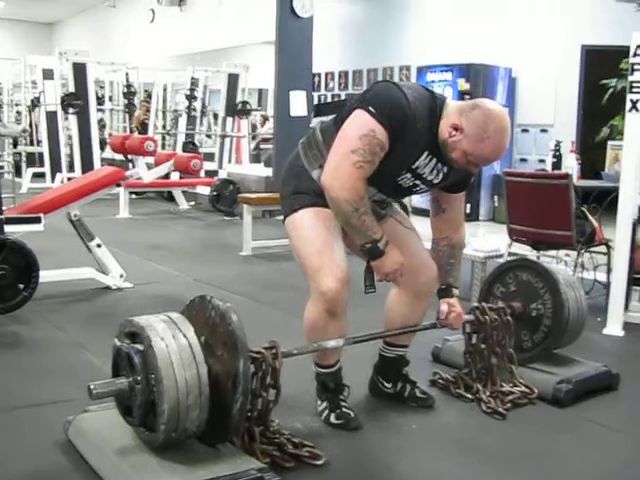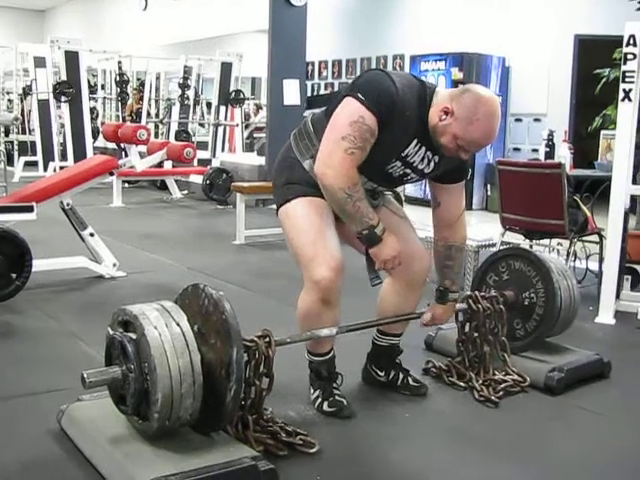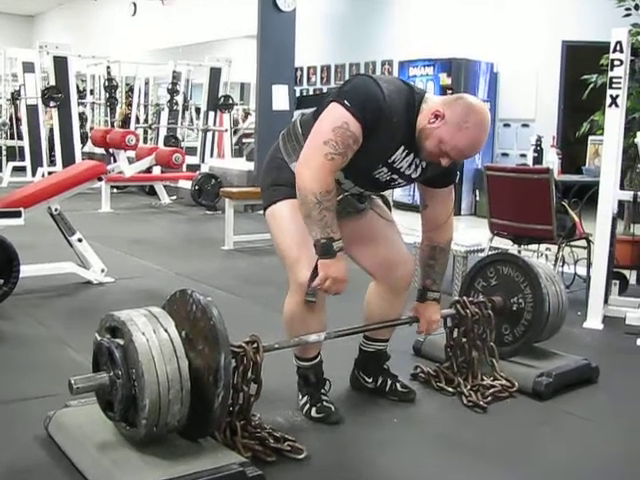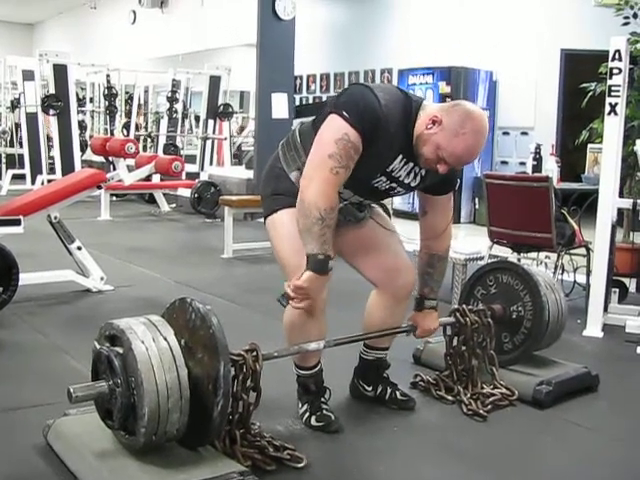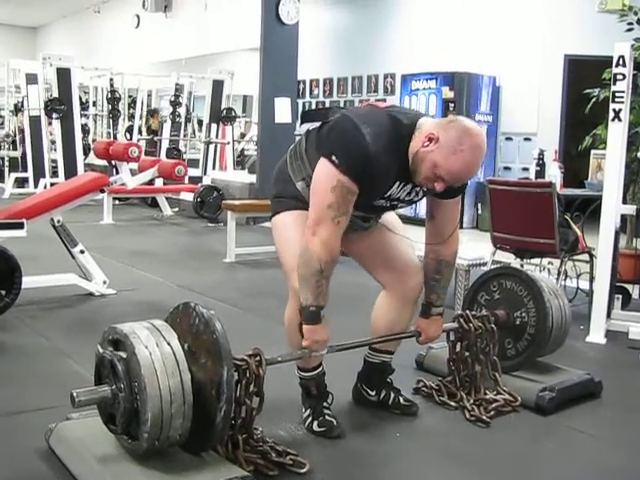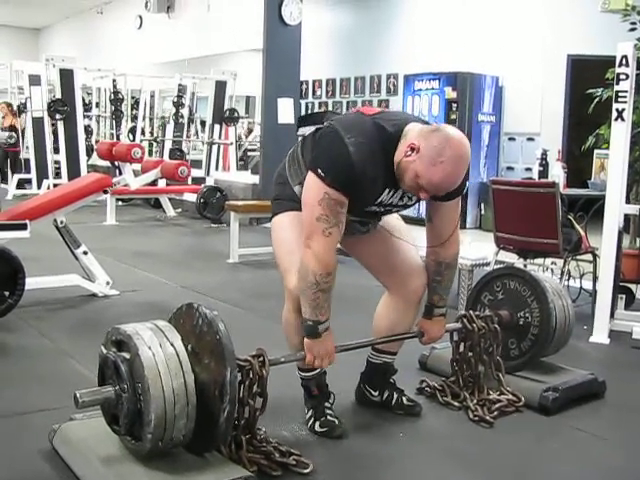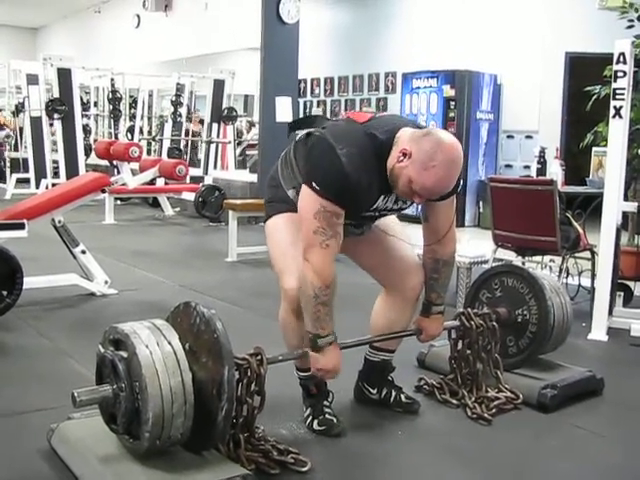
dt=0.5s
person 1, frame 1
left shoulder: (458, 163)
right shoulder: (396, 105)
left elbow: (449, 229)
right elbow: (338, 181)
left wrist: (448, 291)
right wrist: (378, 248)
left hip: (369, 196)
right hip: (314, 185)
left knee: (422, 275)
right knee: (331, 285)
left ankle: (388, 375)
right ankle: (329, 389)
person 1, frame 2
left shoulder: (453, 157)
right shoulder: (384, 93)
left elbow: (450, 225)
right elbow: (332, 170)
left wrist: (447, 297)
right wrist: (375, 235)
left hip: (363, 189)
right hip: (307, 175)
left knee: (416, 265)
right knee: (325, 275)
left ankle: (381, 364)
right ankle: (322, 378)
person 1, frame 3
left shoulder: (441, 161)
right shoulder: (373, 99)
left elbow: (437, 227)
right elbow: (312, 172)
left wrist: (430, 297)
right wrist: (330, 252)
left hip: (349, 192)
right hip: (294, 178)
left knee: (400, 270)
right knee: (310, 278)
left ankle: (369, 369)
right ankle: (310, 383)
person 1, frame 4
left shoulder: (443, 164)
right shoulder: (370, 108)
left elbow: (436, 235)
right elbow: (317, 187)
left wrist: (427, 305)
right wrist: (319, 268)
left hip: (351, 202)
right hip: (294, 187)
left knee: (401, 279)
right knee: (309, 292)
left ankle: (369, 377)
right ankle: (310, 391)
person 1, frame 5
left shoulder: (450, 163)
right shoulder: (362, 140)
left elbow: (443, 240)
right elbow: (322, 235)
left wrist: (433, 310)
right wrist: (314, 317)
left hip: (365, 204)
right hip: (301, 190)
left knee: (409, 280)
right knee: (305, 289)
left ankle: (372, 382)
right ankle: (313, 395)
person 1, frame 6
left shoulder: (443, 166)
right shoulder: (348, 150)
left elbow: (444, 242)
right elbow: (318, 248)
left wrist: (435, 312)
right wrist: (317, 330)
left hip: (366, 207)
right hip: (301, 193)
left knee: (412, 281)
right knee: (300, 288)
left ankle: (375, 382)
right ankle: (316, 394)
person 1, frame 7
left shoulder: (436, 167)
right shoulder: (341, 161)
left elbow: (440, 240)
right elbow: (317, 261)
left wrist: (434, 309)
right wrist: (323, 343)
left hip: (360, 207)
right hip: (294, 196)
left knee: (410, 279)
right knee: (299, 289)
left ankle: (374, 379)
right ankle: (313, 393)
